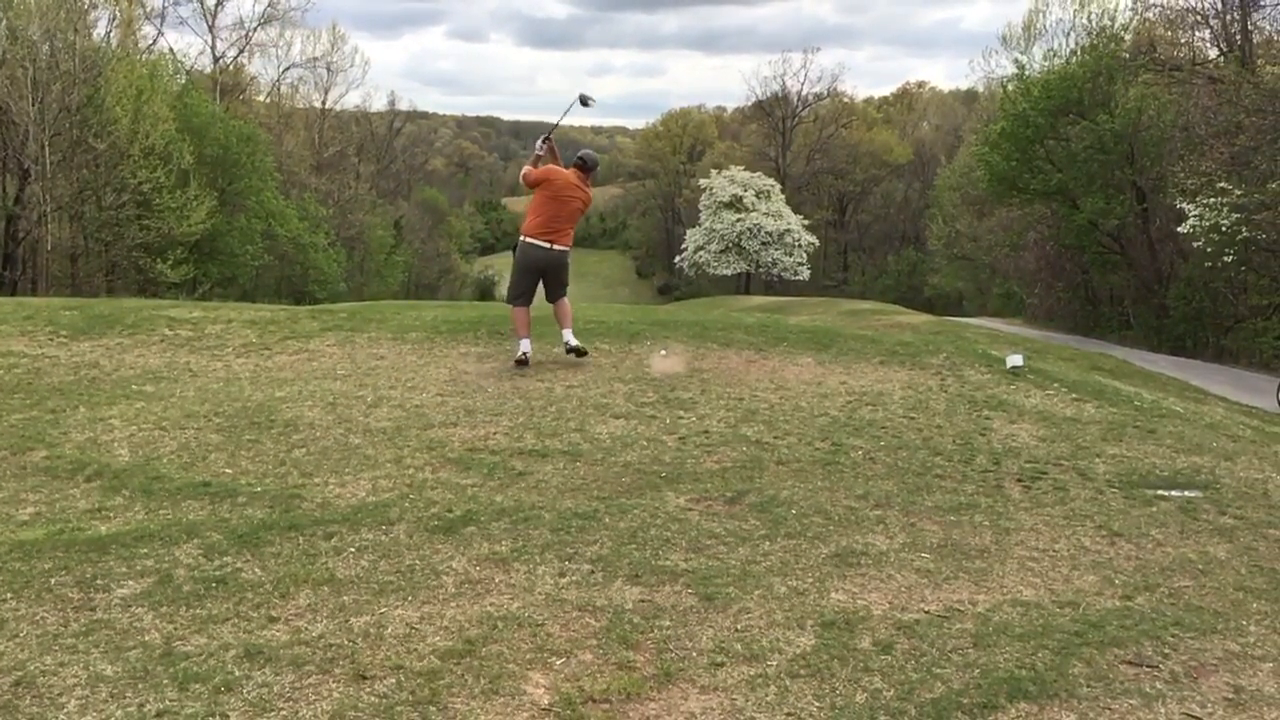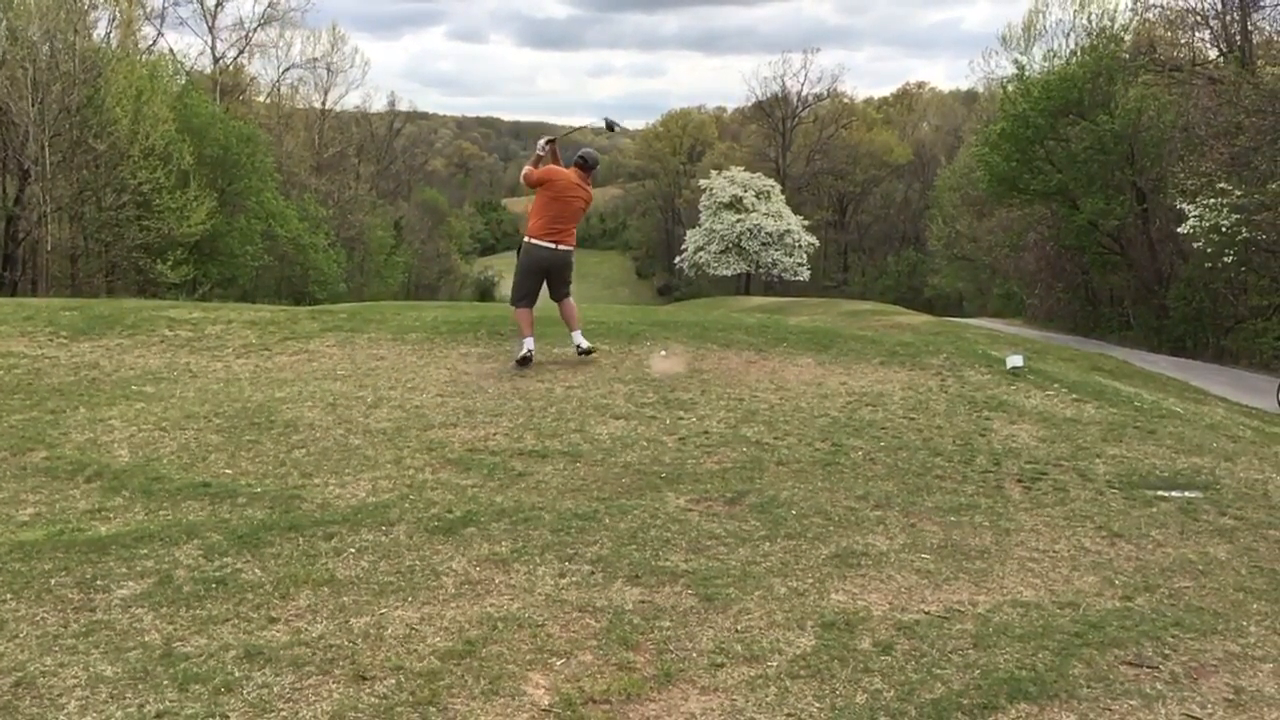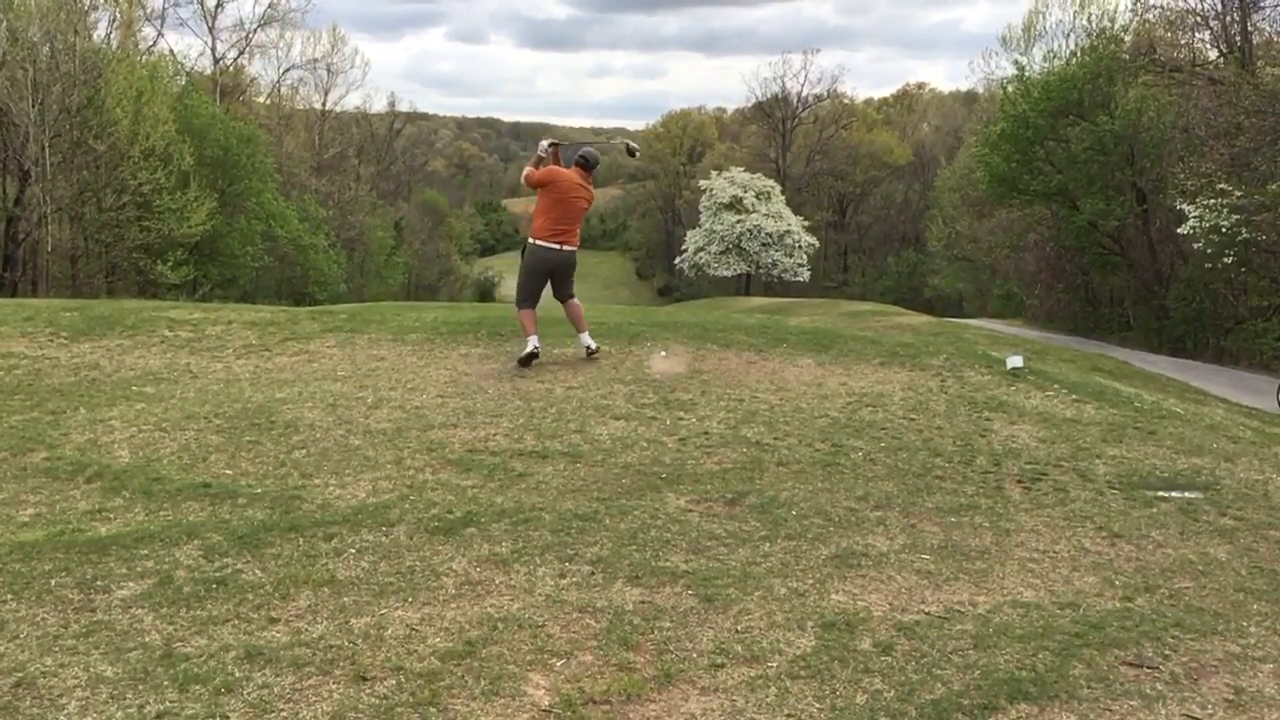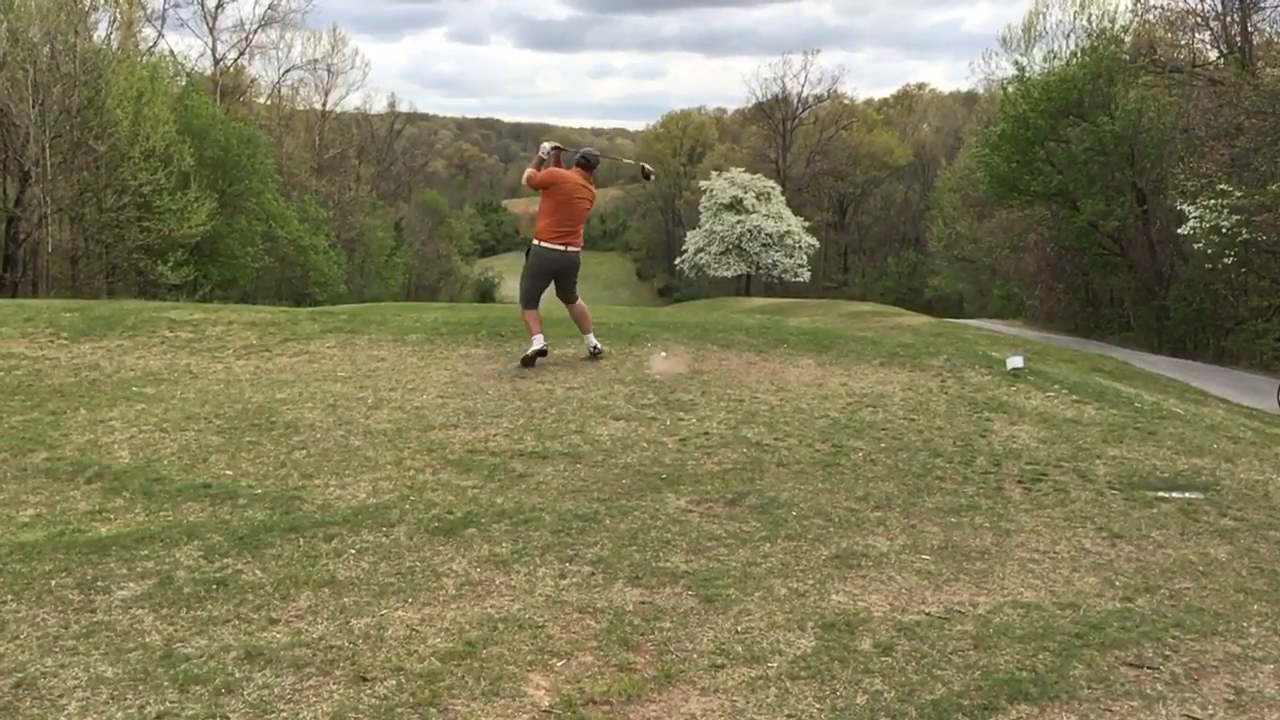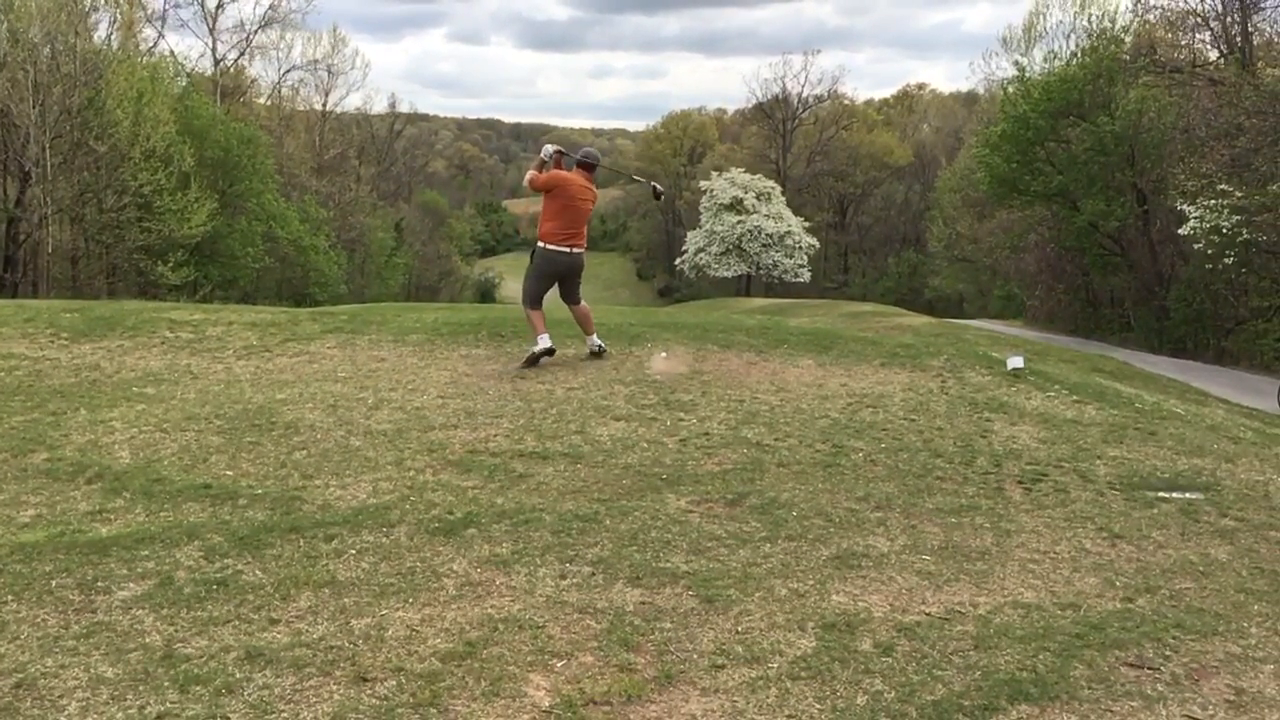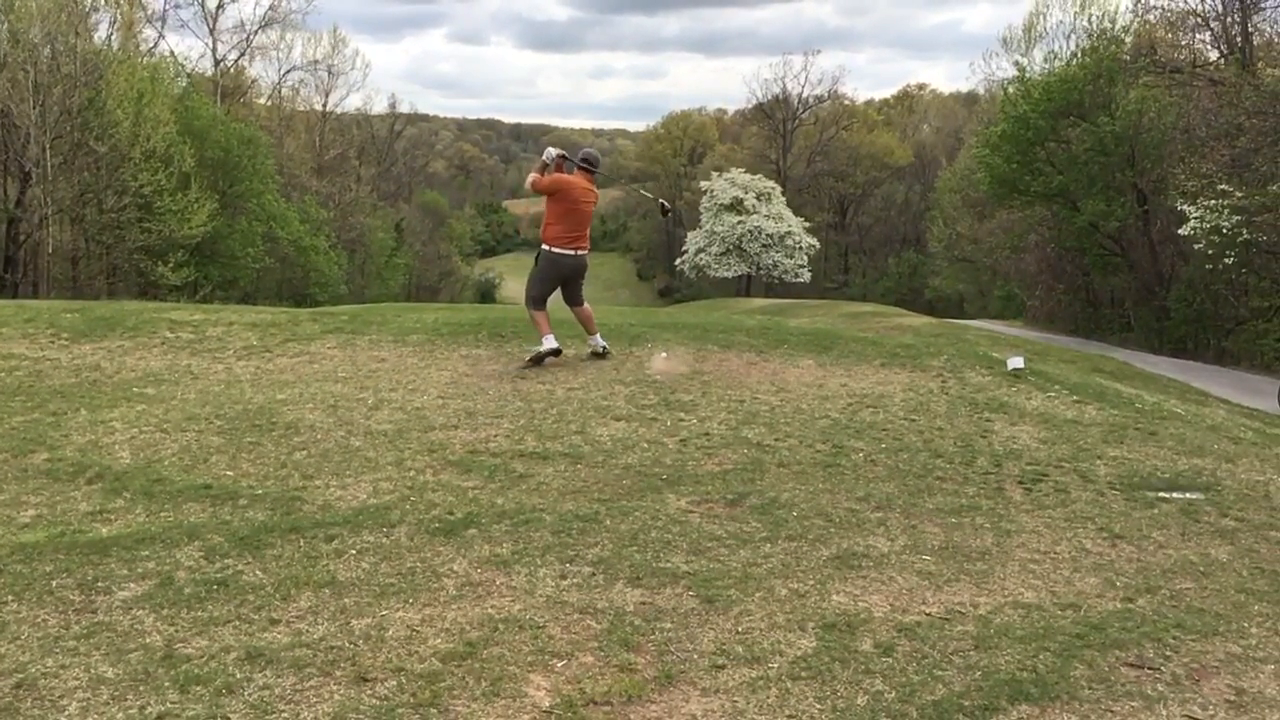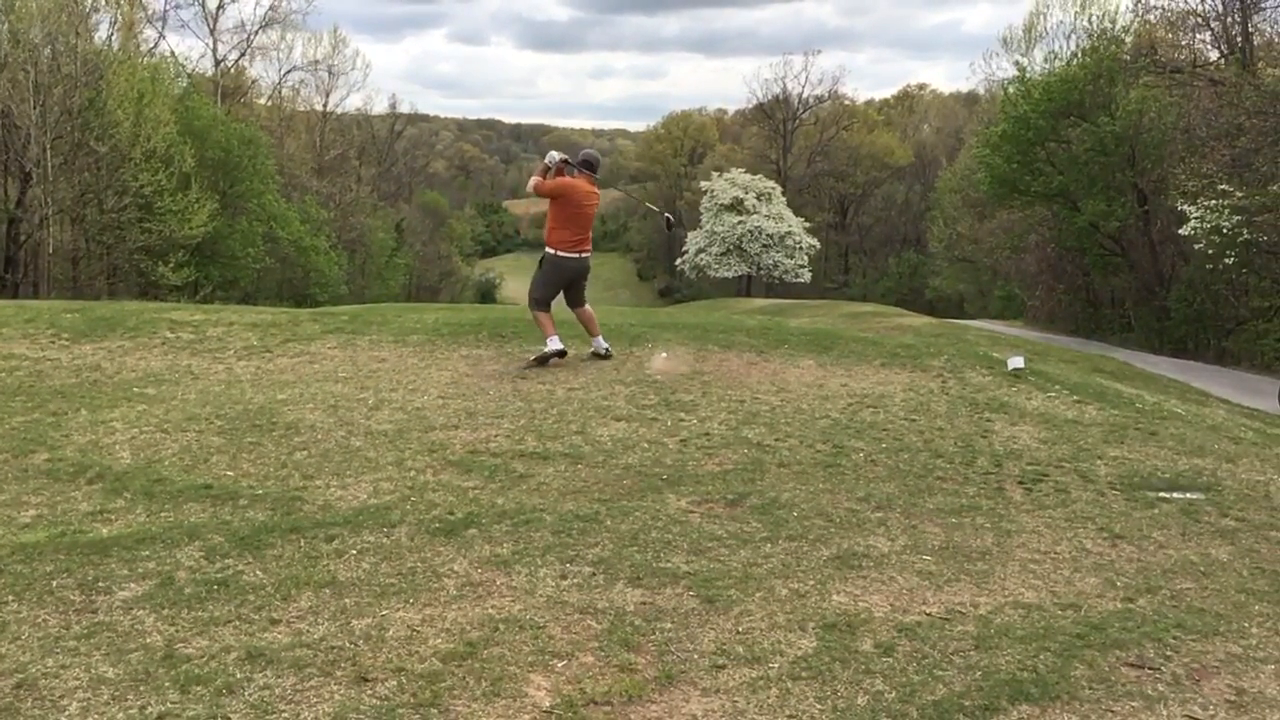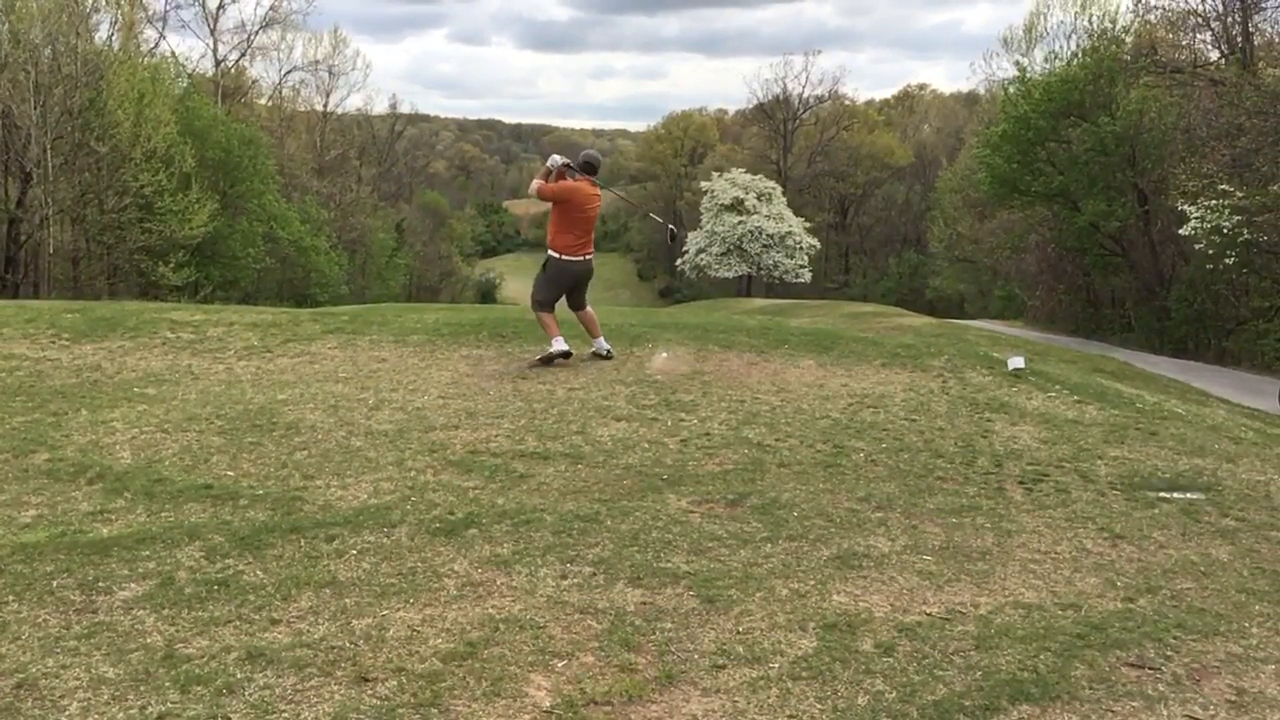
dt=0.2s
person 1, frame 1
left shoulder: (551, 173)
right shoulder: (586, 195)
left elbow: (525, 176)
left wrist: (538, 153)
right wrist: (552, 151)
left hip: (530, 247)
right hip: (559, 253)
left knee: (519, 300)
right knee: (559, 296)
left ankle: (524, 347)
right ankle: (569, 338)
person 1, frame 2
left shoulder: (553, 173)
right shoulder: (587, 193)
left elbow: (525, 177)
left wrist: (539, 153)
right wrist: (553, 153)
left hip: (534, 248)
right hip: (563, 253)
left knee: (522, 300)
right knee: (563, 296)
left ankle: (527, 345)
right ankle: (579, 340)
person 1, frame 3
left shoulder: (555, 174)
right shoulder: (588, 192)
left elbow: (526, 177)
left wrist: (540, 154)
right wrist: (555, 156)
left hip: (539, 249)
right hip: (567, 253)
left knee: (525, 301)
right knee: (567, 296)
left ankle: (532, 344)
right ankle: (587, 342)
person 1, frame 4
left shoulder: (557, 176)
right shoulder: (590, 192)
left elbow: (528, 179)
left wrist: (542, 156)
right wrist: (556, 159)
left hip: (544, 250)
right hip: (572, 254)
left knee: (528, 300)
right knee: (570, 298)
left ankle: (537, 342)
right ankle: (591, 342)
person 1, frame 5
left shoulder: (560, 179)
right shoulder: (591, 192)
left elbow: (529, 181)
left wrist: (543, 158)
right wrist: (557, 162)
left hip: (549, 253)
right hip: (576, 256)
left knee: (531, 299)
right knee: (574, 299)
left ankle: (543, 342)
right ankle: (594, 342)
person 1, frame 6
left shoulder: (563, 182)
right shoulder: (592, 192)
left elbow: (531, 183)
left wrist: (545, 160)
right wrist: (557, 165)
left hip: (553, 255)
right hip: (579, 257)
left knee: (534, 300)
right knee: (576, 301)
left ankle: (548, 342)
right ankle: (598, 343)
person 1, frame 7
left shoulder: (567, 185)
right shoulder: (593, 192)
left elbow: (533, 187)
left wrist: (548, 163)
right wrist: (559, 169)
left hip: (557, 258)
right hip: (582, 259)
left knee: (538, 302)
right knee: (578, 302)
left ankle: (554, 344)
right ankle: (600, 345)
person 1, frame 8
left shoulder: (570, 189)
right shoulder: (594, 193)
left elbow: (535, 190)
left wrist: (549, 166)
right wrist: (560, 172)
left hip: (561, 261)
right hip: (585, 262)
left knee: (541, 303)
right knee: (579, 304)
left ankle: (558, 344)
right ankle: (602, 346)
